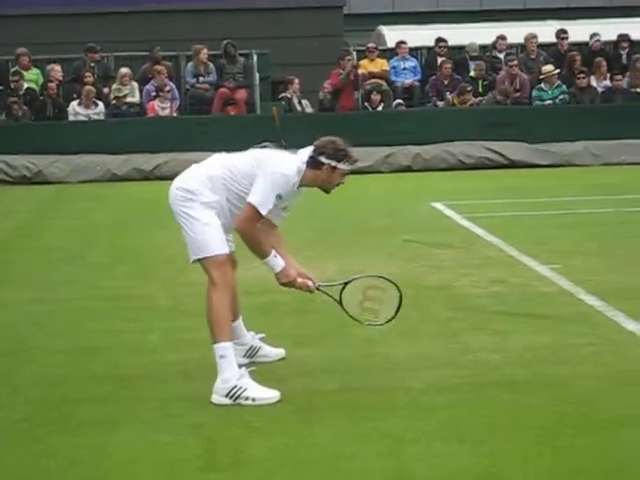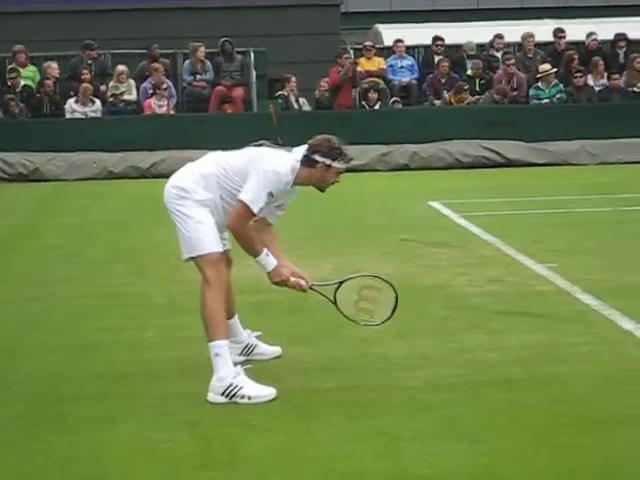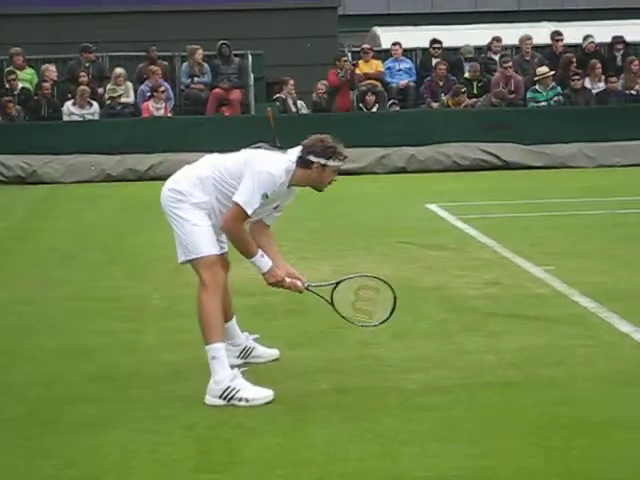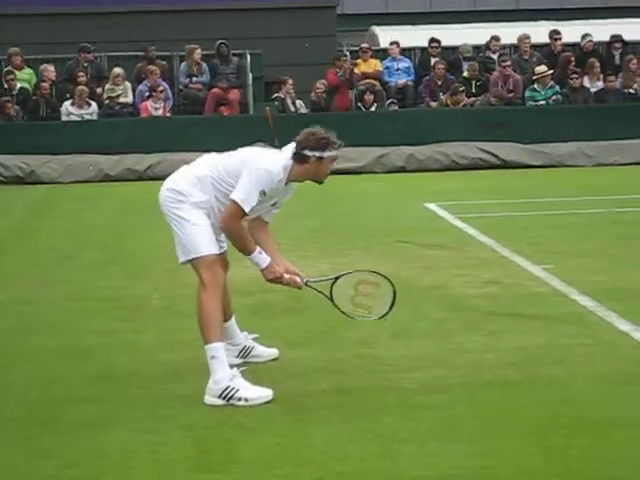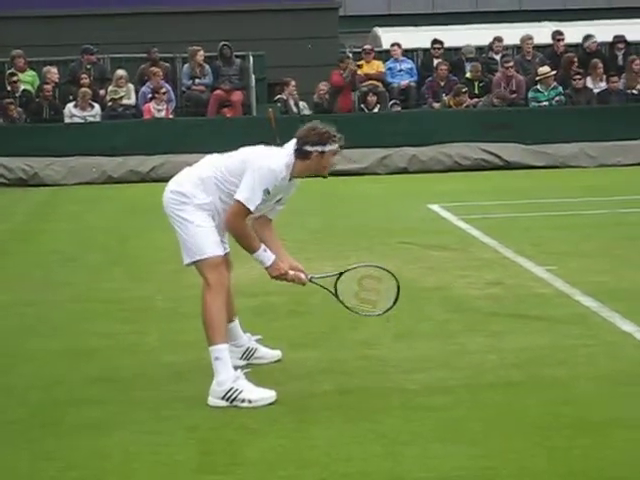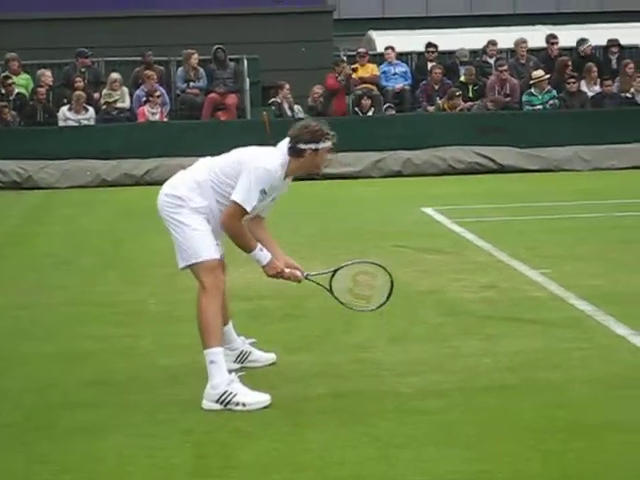
dt=0.1s
person 1, frame 1
left shoulder: (293, 179)
right shoulder: (283, 172)
left elbow: (267, 228)
right elbow: (244, 225)
left wrist: (292, 267)
right wrist: (277, 266)
left hip: (203, 196)
right hip: (194, 195)
left knee: (225, 268)
right knee: (221, 276)
left ankle: (241, 343)
right ankle: (229, 381)
person 1, frame 2
left shoulder: (290, 182)
right shoulder: (275, 171)
left elbow: (262, 226)
right elbow: (237, 222)
left wrist: (287, 266)
right wrist: (270, 265)
left hip: (204, 197)
right hip: (188, 193)
left knee: (221, 266)
right knee: (215, 275)
left ankle: (238, 342)
right ankle: (225, 379)
person 1, frame 3
left shoulder: (286, 184)
right shoulder: (270, 173)
left elbow: (259, 228)
right elbow: (231, 224)
left wrist: (283, 268)
right wrist: (265, 266)
left hip: (201, 200)
right hip: (185, 196)
left knee: (219, 269)
right knee: (212, 278)
left ankle: (236, 345)
right ankle: (222, 382)
person 1, frame 4
left shoulder: (286, 181)
right shoulder: (268, 169)
left elbow: (258, 224)
right elbow: (230, 221)
left wrist: (282, 264)
right wrist: (264, 262)
left hip: (200, 200)
right hip: (183, 195)
left knee: (219, 269)
right knee: (211, 277)
left ankle: (235, 344)
right ankle: (221, 381)
person 1, frame 5
left shoulder: (289, 178)
right shoulder: (271, 168)
left elbow: (262, 221)
right elbow: (234, 221)
left wrist: (286, 260)
right wrist: (268, 260)
left hip: (203, 201)
right hip: (187, 198)
left knee: (222, 270)
right knee: (216, 278)
left ankle: (237, 345)
right ankle: (225, 382)
person 1, frame 6
left shoulder: (282, 174)
right shoulder: (267, 168)
left elbow: (254, 219)
right elbow: (230, 221)
left wrist: (280, 257)
right wrist: (263, 258)
left hip: (193, 202)
right hip: (182, 200)
left knee: (216, 274)
right knee: (212, 282)
left ankle: (232, 348)
right ankle: (219, 386)
